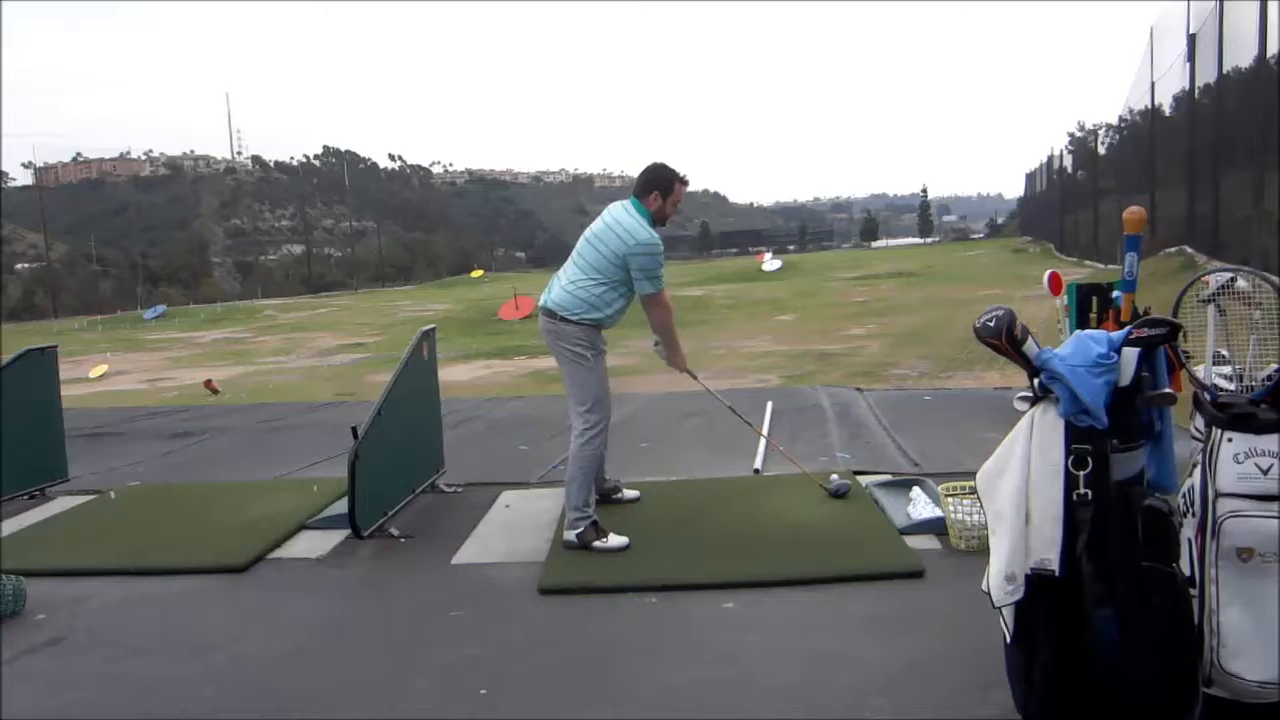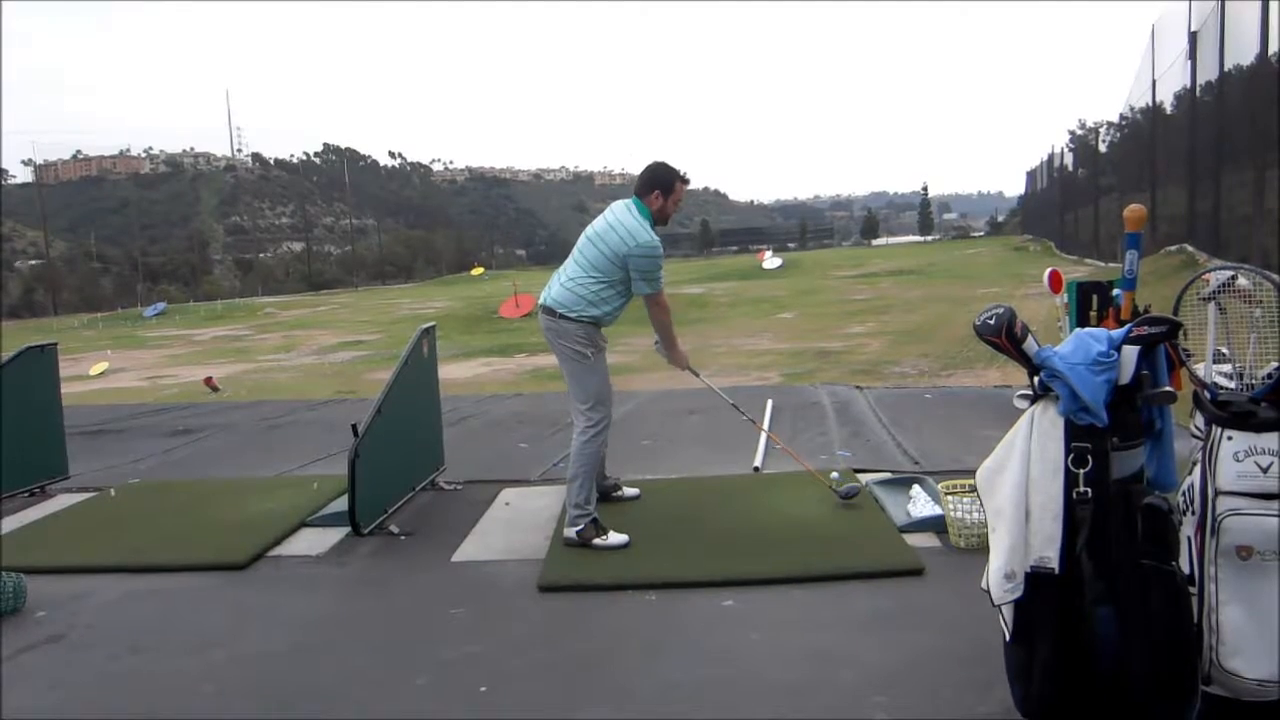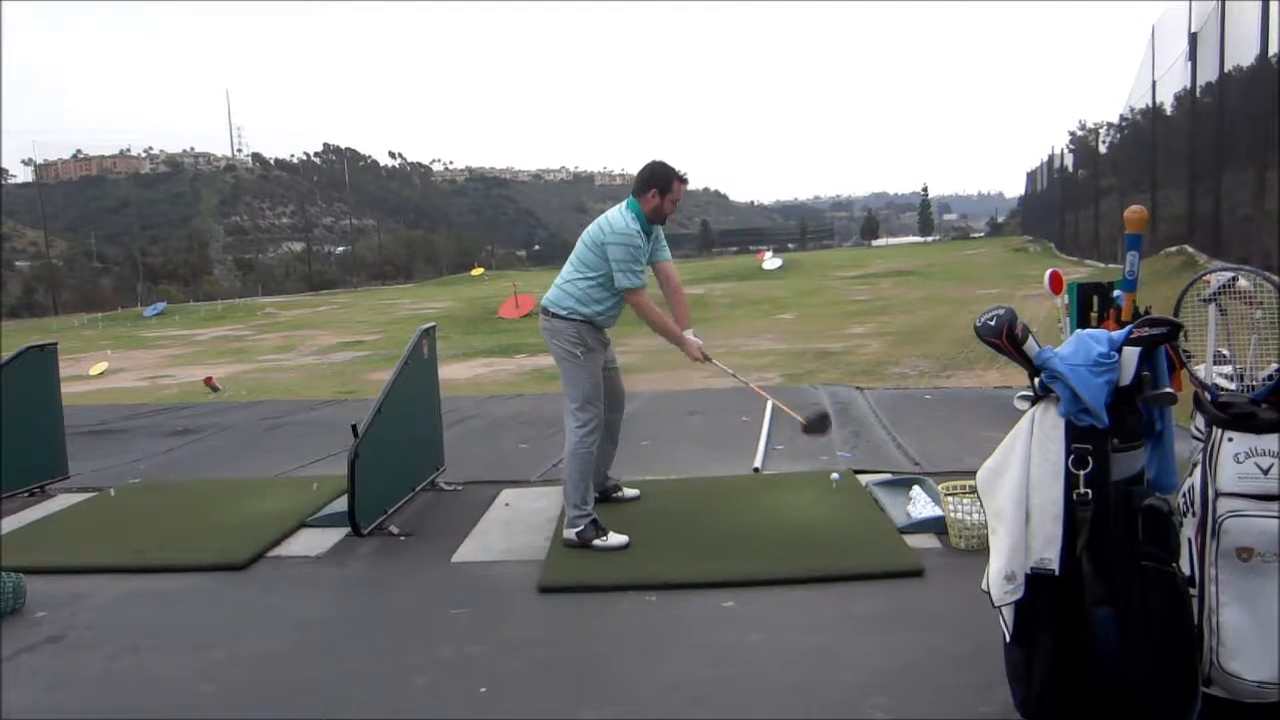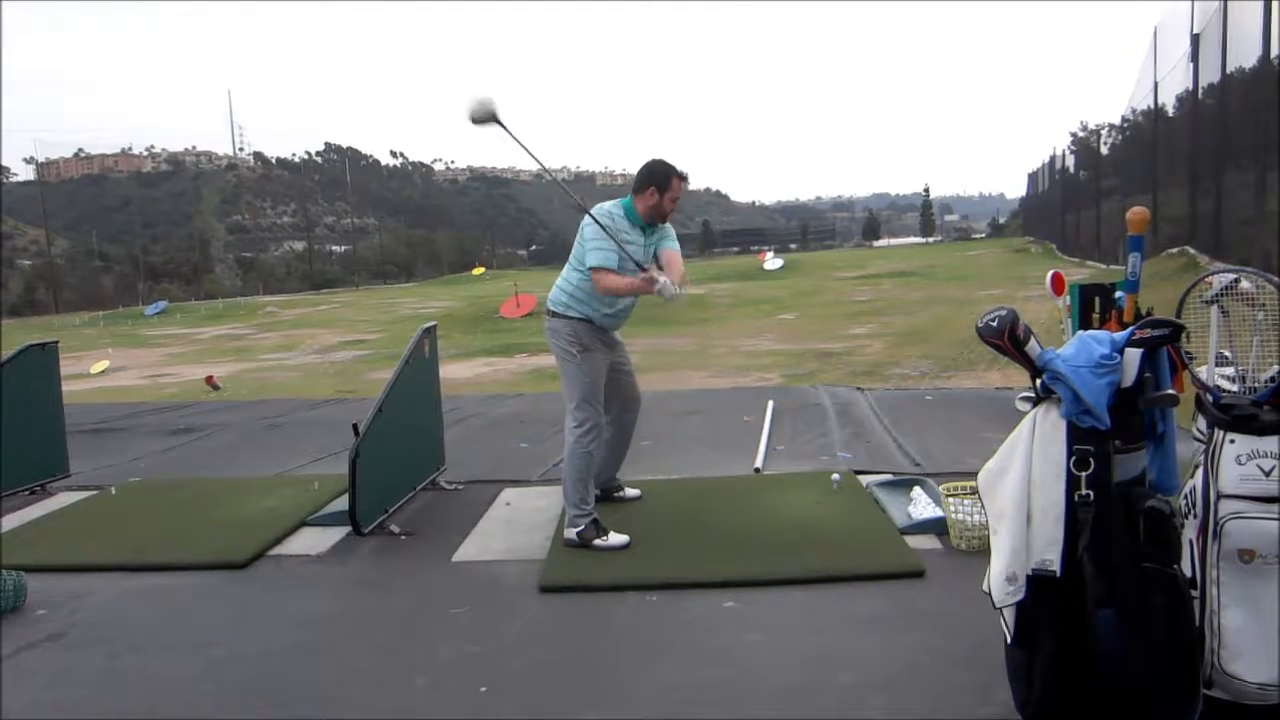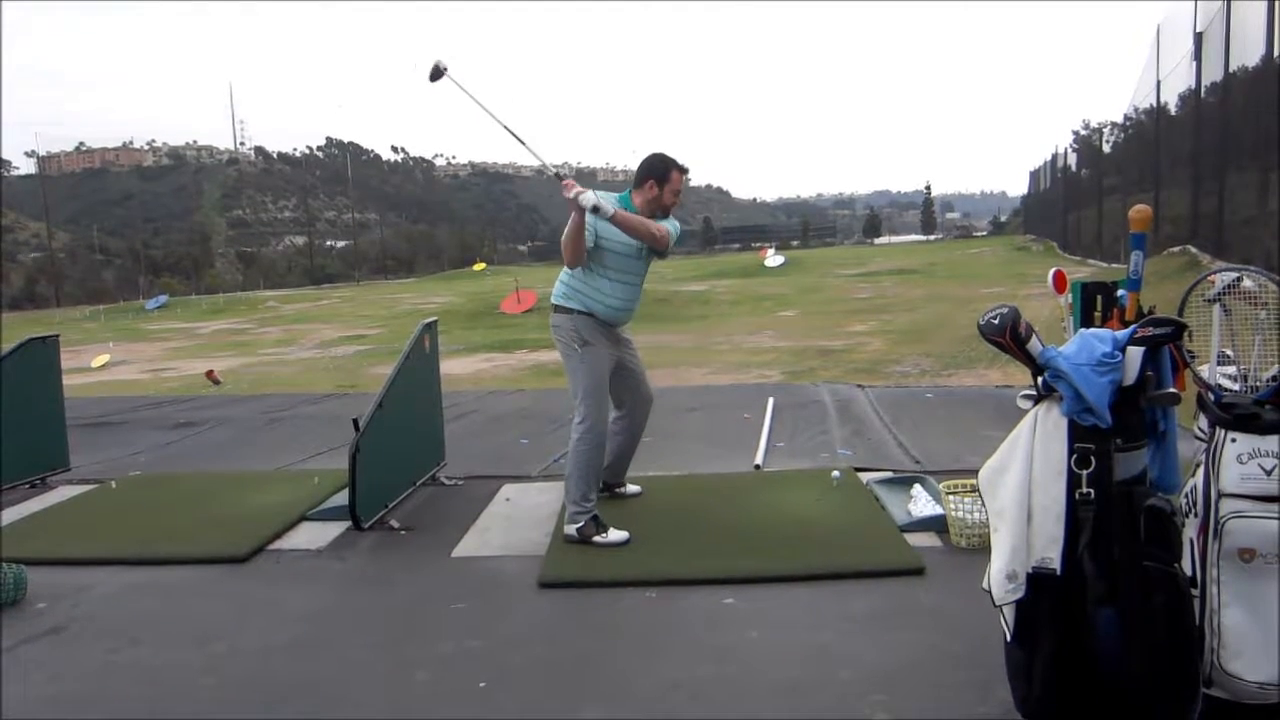
dt=0.7s
person 1, frame 1
left shoulder: (620, 211)
right shoulder: (644, 239)
left elbow: (650, 297)
right elbow: (657, 304)
left wrist: (661, 337)
right wrist: (674, 351)
left hip: (563, 316)
right hip: (574, 326)
left knee: (598, 407)
right knee: (590, 420)
left ankle: (598, 485)
right ankle: (579, 524)
person 1, frame 2
left shoulder: (623, 210)
right shoulder: (643, 241)
left elbow: (653, 297)
right elbow: (656, 304)
left wrist: (664, 339)
right wrist: (673, 350)
left hip: (564, 314)
right hip: (573, 324)
left knee: (599, 404)
right knee: (593, 418)
left ankle: (597, 482)
right ankle: (579, 522)
person 1, frame 3
left shoulder: (646, 225)
right shoulder: (623, 231)
left elbow: (669, 280)
right elbow: (639, 303)
left wrist: (688, 331)
right wrist: (682, 343)
left hip: (588, 324)
right hip: (570, 325)
left knee: (612, 403)
right knee: (586, 419)
left ankle: (598, 483)
right ankle: (579, 523)
person 1, frame 4
left shoulder: (661, 230)
right shoulder: (604, 218)
left elbow: (675, 263)
right elbow: (603, 285)
left wrist: (669, 283)
right wrist: (641, 284)
left hip: (603, 329)
right hip: (573, 326)
left knee: (626, 403)
right knee: (586, 420)
left ankle: (603, 483)
right ankle: (579, 523)
person 1, frame 5
left shoulder: (666, 223)
right shoulder: (595, 203)
left elbow: (654, 237)
right elbow: (572, 261)
left wrist: (609, 212)
right wrist: (579, 213)
left hip: (613, 327)
right hip: (578, 322)
left knee: (638, 401)
right knee: (592, 416)
left ankle: (608, 479)
right ankle: (579, 519)
